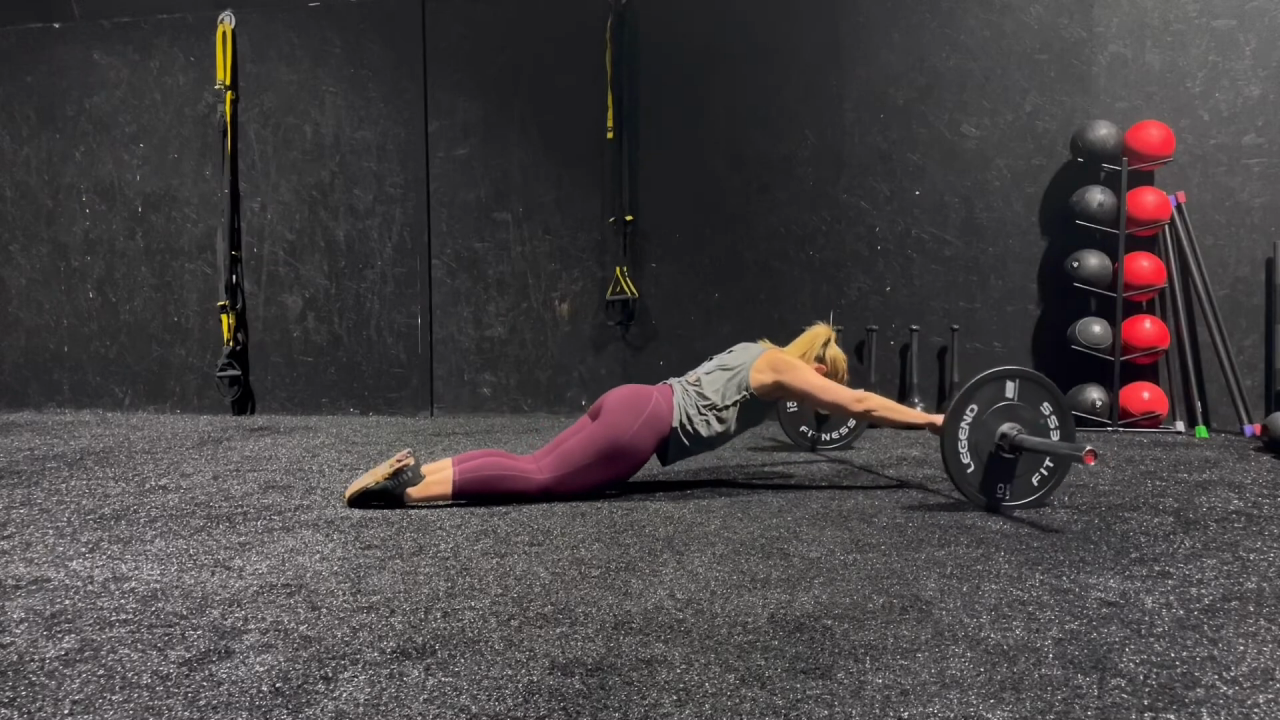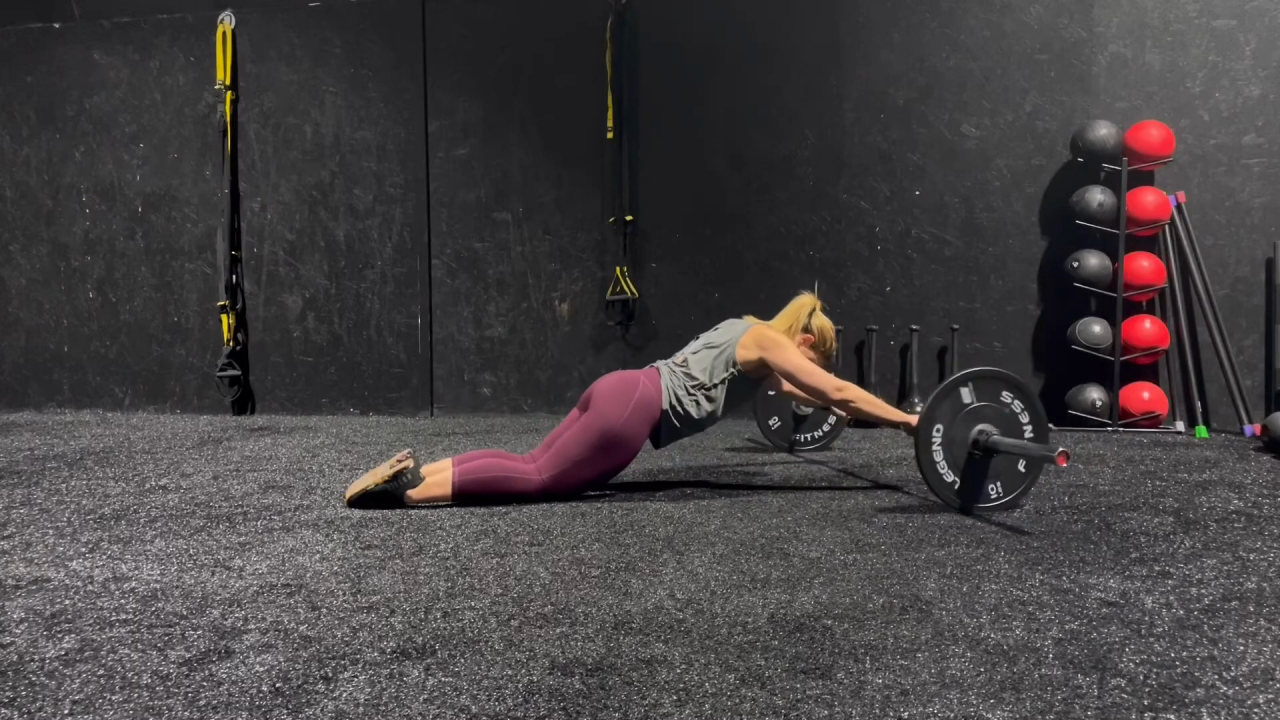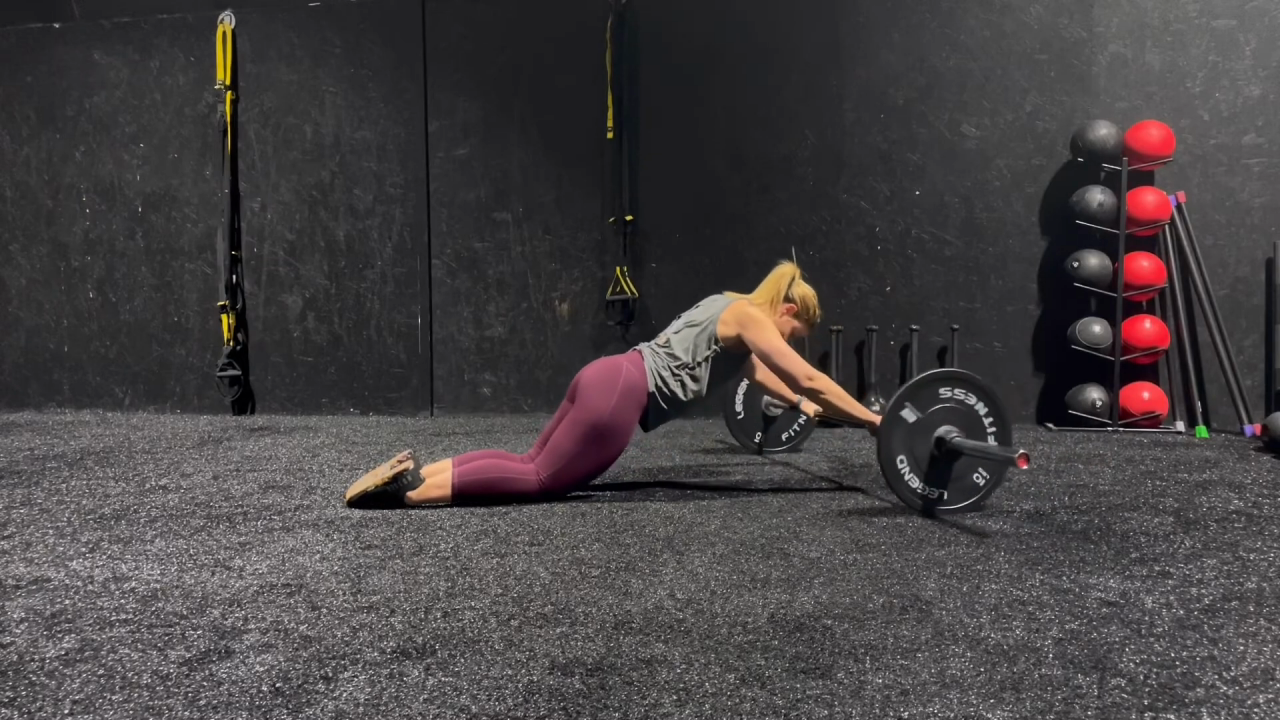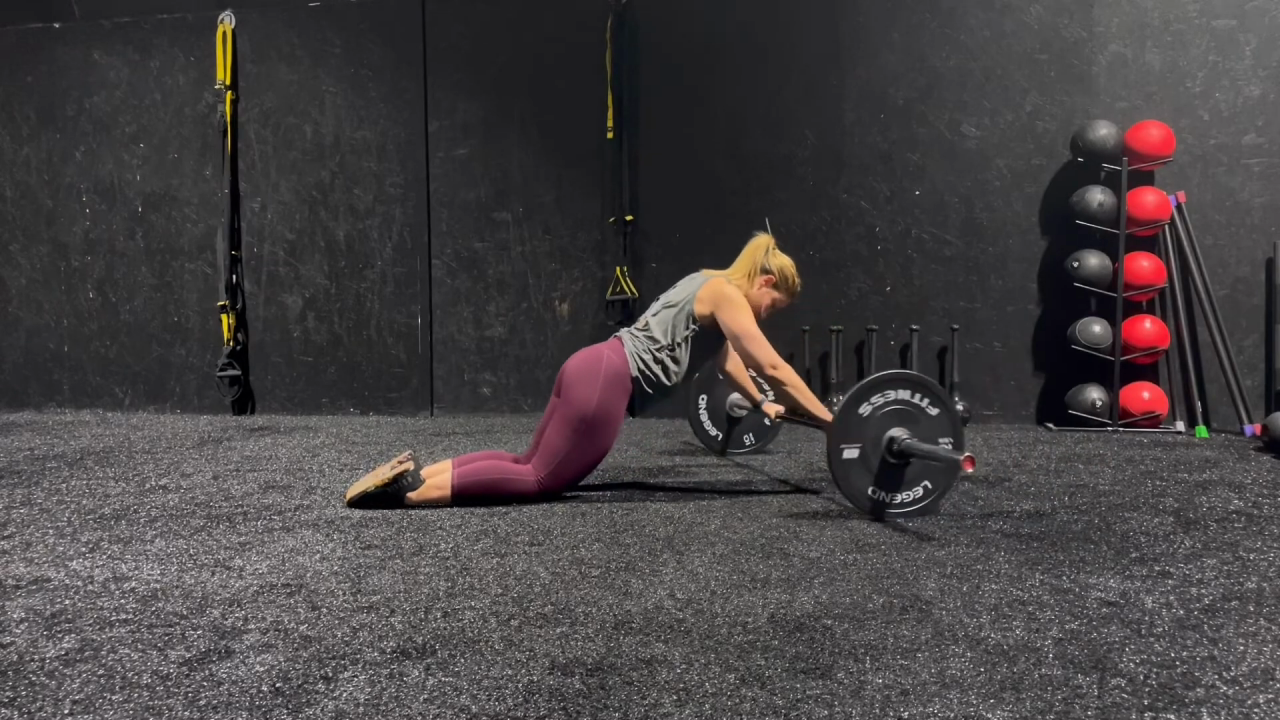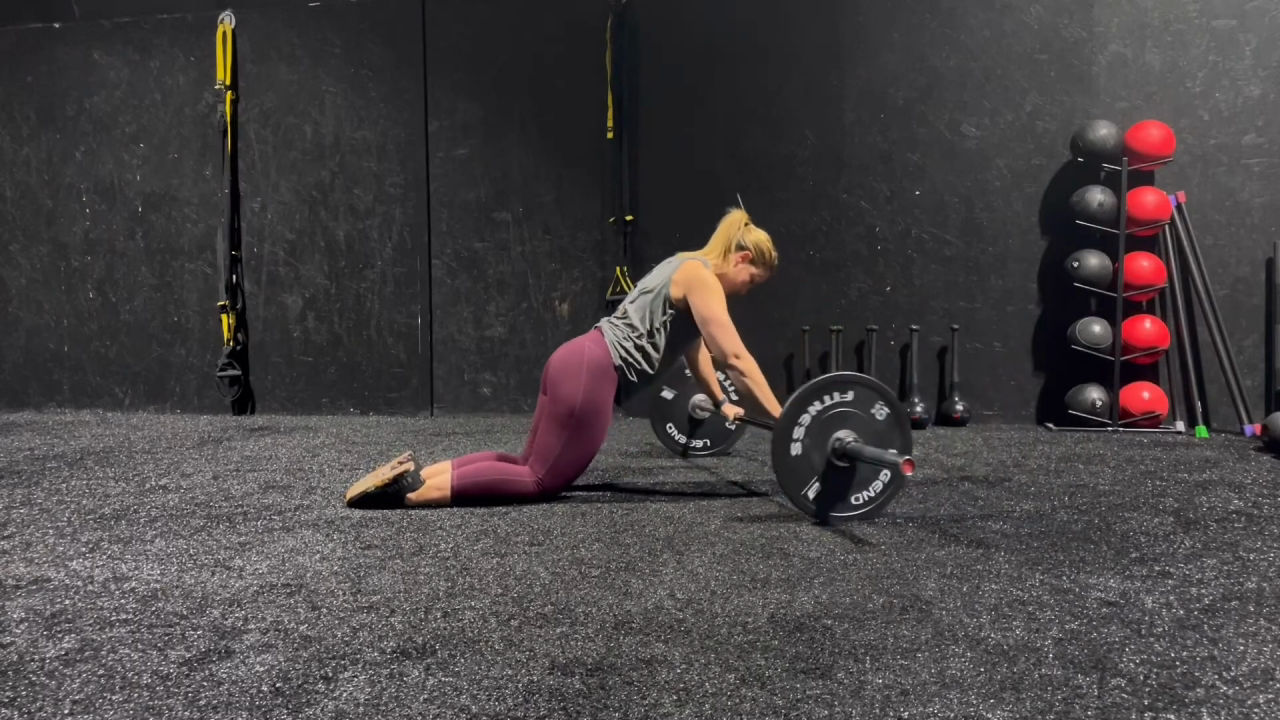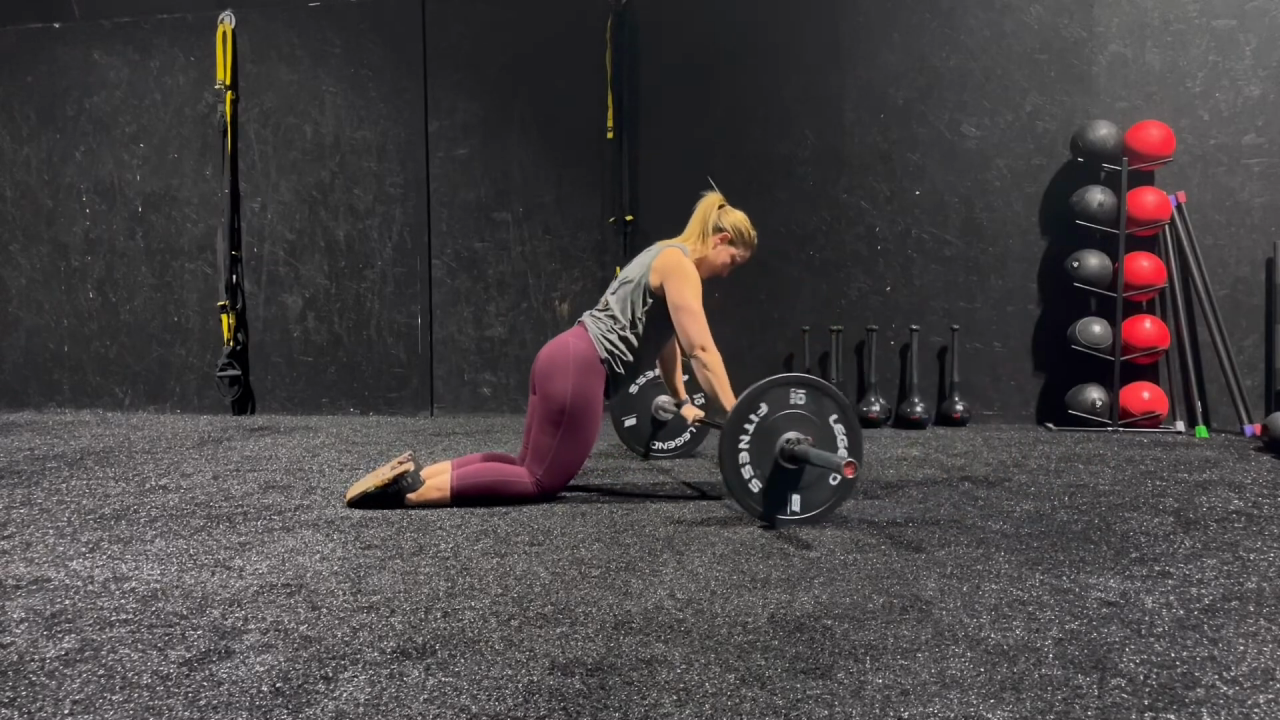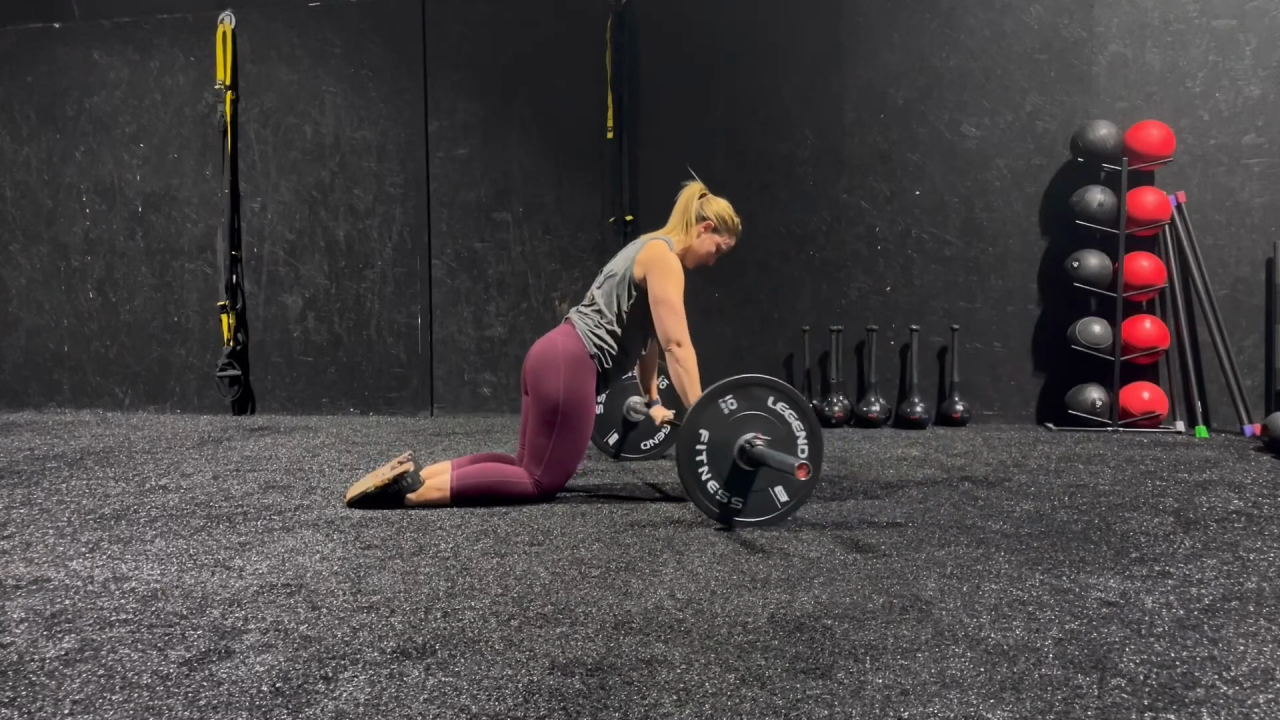
dt=0.3s
person 1, frame 1
left shoulder: (762, 354)
right shoulder: (783, 368)
left elbow: (842, 400)
right elbow: (856, 402)
right wrist: (929, 421)
left hip: (629, 406)
right hip: (644, 422)
left knee: (534, 465)
right knee: (537, 478)
left ankle: (415, 469)
right ankle: (409, 487)
person 1, frame 2
left shoulder: (752, 332)
right shoulder: (771, 341)
left elbow: (783, 384)
right elbow: (838, 388)
left wrist: (829, 410)
right wrist: (904, 419)
left hip: (619, 393)
right hip: (633, 407)
left knee: (535, 465)
right knee: (538, 479)
left ankle: (414, 471)
right ankle: (409, 487)
person 1, frame 3
left shoulder: (733, 306)
right shoulder: (752, 317)
left elbow: (756, 371)
right elbow: (809, 377)
left wrist: (799, 404)
right wrist: (871, 419)
left hip: (605, 379)
right hip: (621, 393)
left knee: (532, 466)
right knee: (538, 480)
left ankle: (415, 470)
right ankle: (412, 488)
person 1, frame 4
left shoulder: (712, 284)
right shoulder: (728, 295)
left elbow: (727, 356)
right elbow: (774, 367)
left wrist: (760, 404)
right wrist: (828, 420)
left hip: (593, 371)
right hip: (606, 380)
left knee: (534, 465)
right knee: (539, 480)
left ankle: (416, 472)
right ankle: (412, 488)
person 1, frame 5
left shoulder: (687, 268)
right shoulder: (701, 278)
left elbow: (695, 347)
right elbow: (735, 357)
left wrist: (721, 402)
right wrist: (782, 419)
left hip: (578, 364)
right hip: (591, 373)
left knee: (533, 467)
right knee: (541, 482)
left ankle: (416, 473)
right ankle: (413, 488)
person 1, frame 6
left shoulder: (668, 257)
right shoulder: (681, 265)
left elbow: (667, 340)
right elbow: (702, 349)
left wrist: (682, 402)
left hip: (567, 360)
right hip: (579, 367)
left knee: (532, 468)
right knee: (542, 483)
left ankle: (416, 473)
right ankle: (413, 489)
person 1, frame 7
left shoulder: (653, 250)
right shoulder: (664, 258)
left elbow: (647, 336)
right elbow: (677, 345)
left wrist: (652, 400)
left hip: (556, 357)
right hip: (570, 364)
left knee: (531, 469)
right knee: (542, 483)
left ankle: (417, 472)
right ankle: (413, 489)
